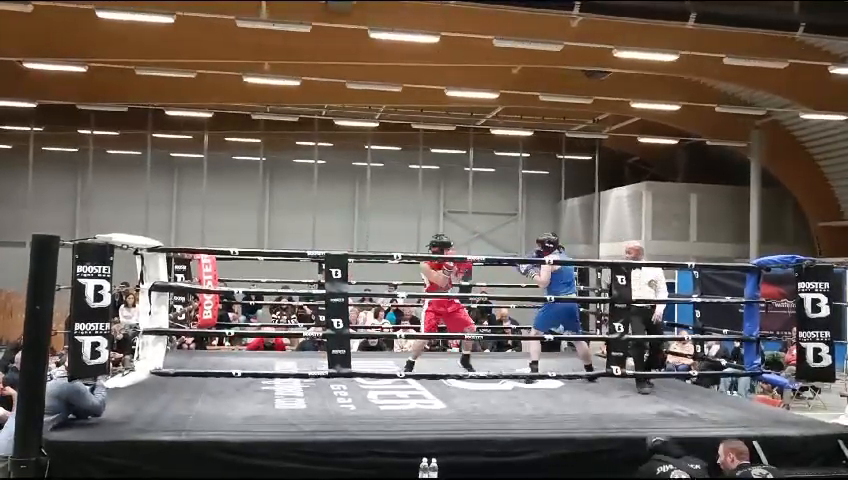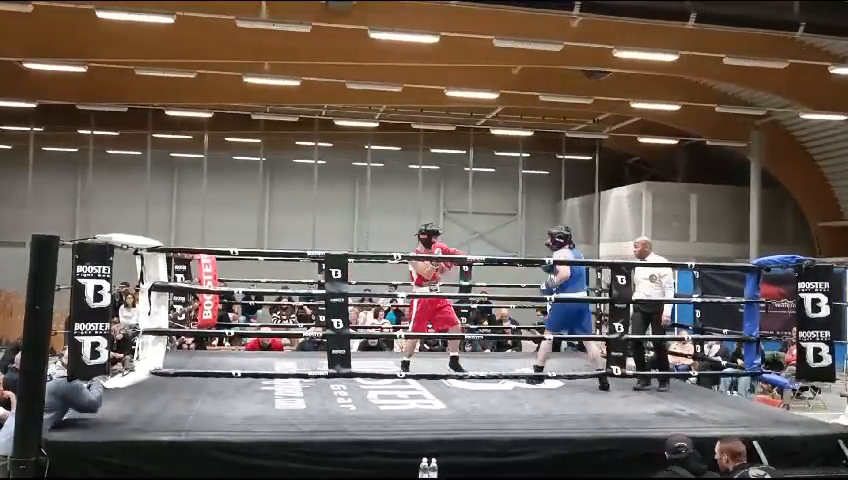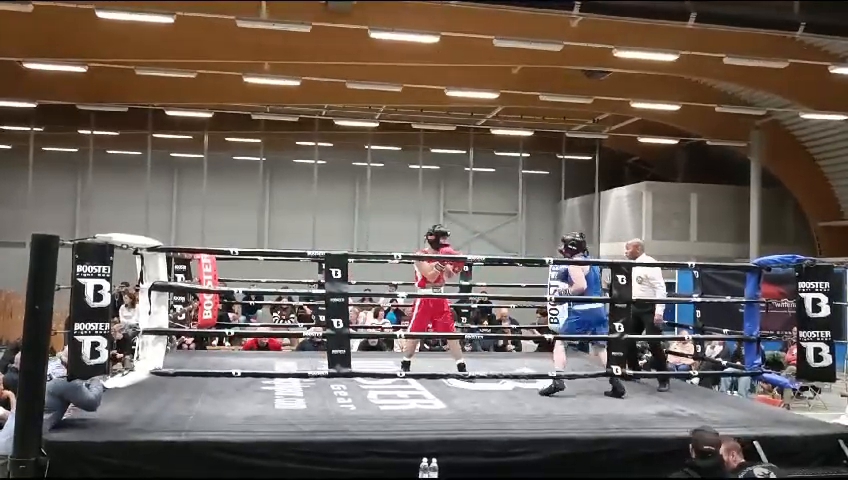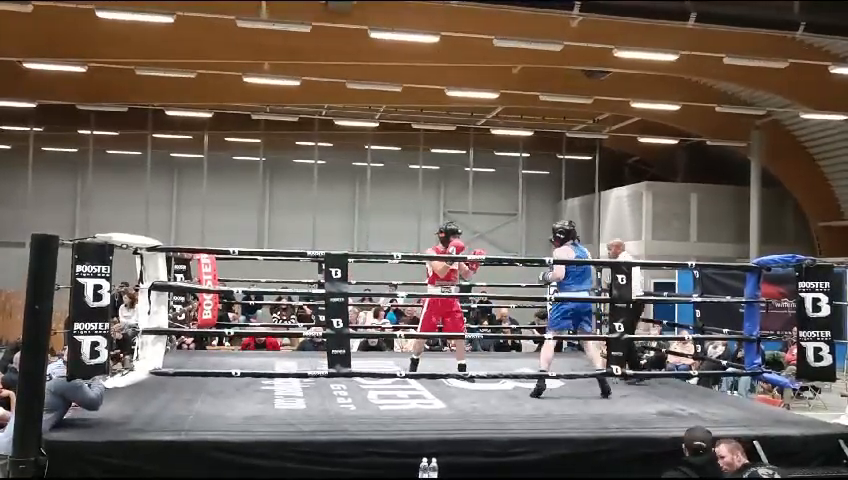
dt=0.3s
person 1, frame 1
left shoulder: (549, 260)
right shoulder: (565, 258)
left elbow: (544, 282)
left wrist: (529, 272)
right wrist: (538, 266)
left hip: (554, 304)
right hip: (571, 303)
left knee: (535, 334)
left ankle: (534, 369)
right ankle: (590, 369)
person 1, frame 2
left shoulder: (560, 254)
right shoulder: (578, 254)
left elbow: (565, 274)
left wrist: (551, 283)
right wrist: (552, 269)
left hip: (565, 301)
right hip: (581, 300)
left knee: (548, 335)
right knee: (588, 340)
left ankle: (538, 372)
right ankle: (603, 378)
person 1, frame 3
left shoulder: (574, 264)
left elbow: (581, 286)
left wrist: (565, 291)
left hip: (582, 311)
right hip: (599, 310)
left knee: (559, 342)
right knee: (601, 349)
left ankle: (557, 381)
right ankle: (616, 385)
person 1, frame 4
left shoulder: (561, 251)
right shoulder: (585, 251)
left elbow: (559, 275)
left wrist: (546, 276)
left hip: (565, 299)
right hip: (584, 299)
left knee: (551, 338)
right knee: (588, 340)
left ankle: (541, 381)
right ankle: (602, 380)
person 2, frame 1
left shoulder: (655, 269)
left elbow: (662, 292)
left wrist: (659, 310)
left hip: (652, 311)
right hip: (635, 311)
left knee: (656, 346)
right knee: (638, 342)
left ankle: (645, 373)
right ankle: (641, 381)
person 2, frame 2
left shoulder: (661, 263)
right shoulder: (637, 267)
left elbow: (669, 289)
left wrist: (667, 312)
right wrist: (630, 310)
left hip: (657, 307)
right hip: (639, 307)
left knee: (659, 343)
right knee: (636, 340)
left ankle: (664, 380)
right ankle: (643, 377)
person 2, frame 3
left shoulder: (649, 264)
right shoulder: (635, 266)
left elbow: (660, 289)
left wrist: (659, 311)
left hip: (648, 308)
right hip: (637, 308)
left knee: (654, 343)
right knee: (628, 340)
left ankle: (664, 380)
right ankle: (635, 371)
person 2, frame 4
left shoulder: (624, 262)
right shoulder: (626, 261)
left wrist: (626, 307)
left hip: (631, 303)
right hip: (635, 303)
left knee: (624, 336)
right knee: (626, 335)
left ankle: (635, 369)
right ankle: (634, 368)
person 3, frame 1
left shoulder: (448, 260)
right shoulder: (425, 265)
left elbow: (457, 278)
right elbow: (441, 283)
left wrist: (462, 269)
right wrist: (448, 267)
left hip: (450, 301)
right hip: (432, 303)
left knee: (470, 328)
left ankle: (465, 359)
right ankle: (409, 365)
person 3, frame 2
left shoulder: (434, 252)
right shoulder: (414, 256)
left elbow: (441, 272)
right elbow: (427, 275)
left wrist: (449, 263)
right wrist: (436, 258)
left hip: (437, 297)
right hip: (421, 299)
left knee: (455, 327)
right knee: (415, 334)
left ankle: (454, 361)
right ankle: (405, 365)
person 3, frame 3
left shoulder: (443, 254)
right shoulder: (420, 256)
left elbow: (451, 275)
right elbow: (430, 277)
left wrist: (457, 266)
right wrist: (441, 261)
left hip: (441, 300)
right hip: (424, 300)
left knee: (451, 334)
right knee: (415, 335)
left ankle: (462, 369)
right ankle: (405, 365)
person 3, frame 4
left shoulder: (455, 253)
right shoulder: (431, 252)
left elbow: (467, 276)
right elbow: (440, 272)
left wrist: (473, 265)
right wrist: (450, 256)
left hip: (451, 299)
right hip: (434, 299)
left knee: (459, 334)
right knee: (423, 334)
left ankle: (462, 370)
right ankle: (413, 364)
